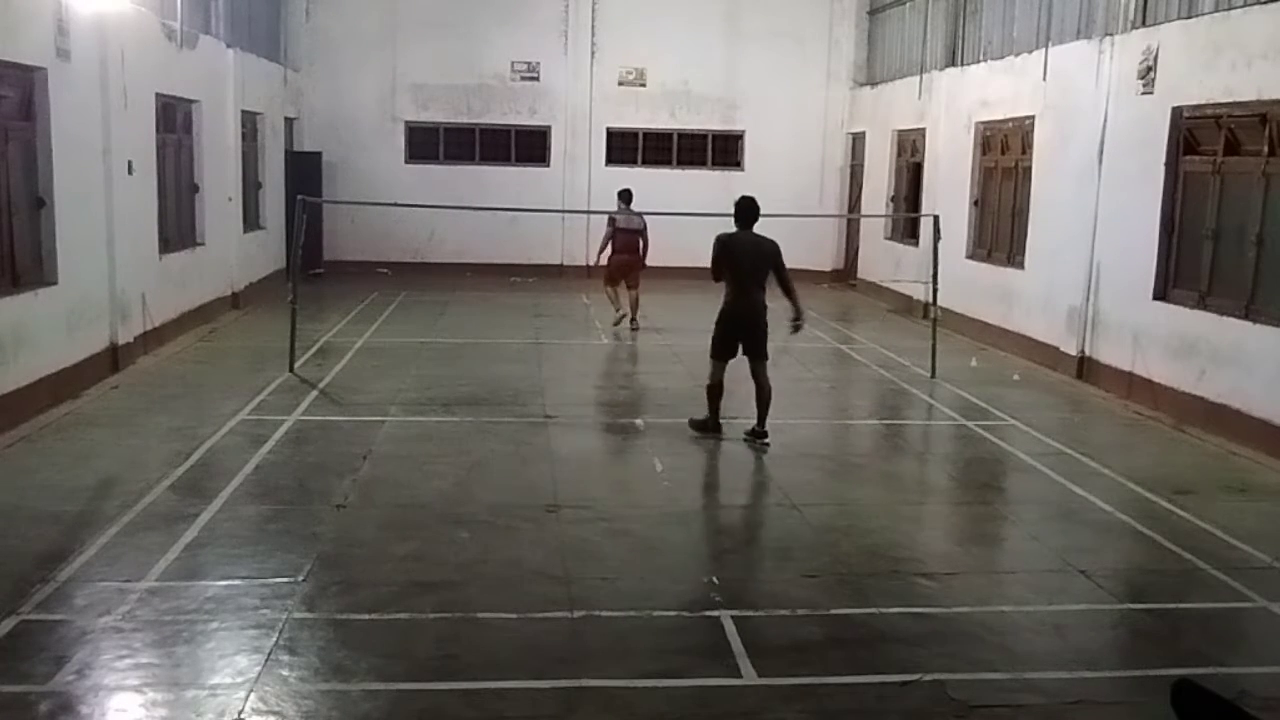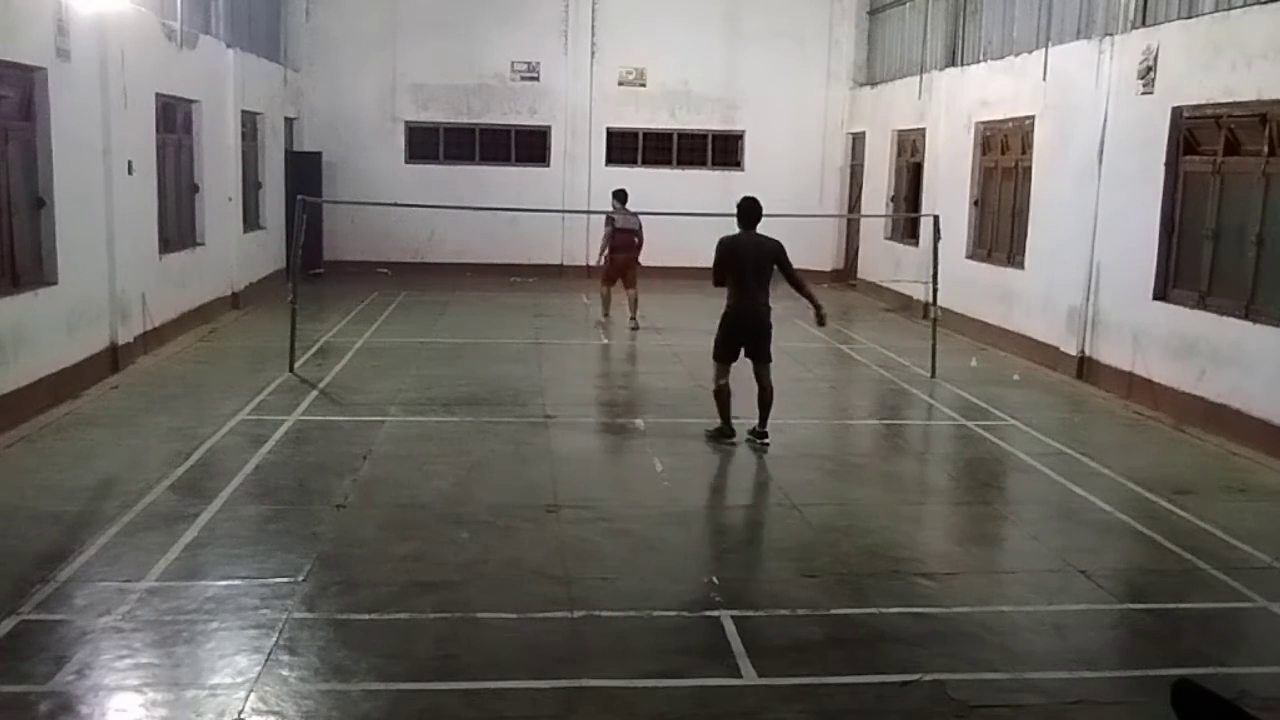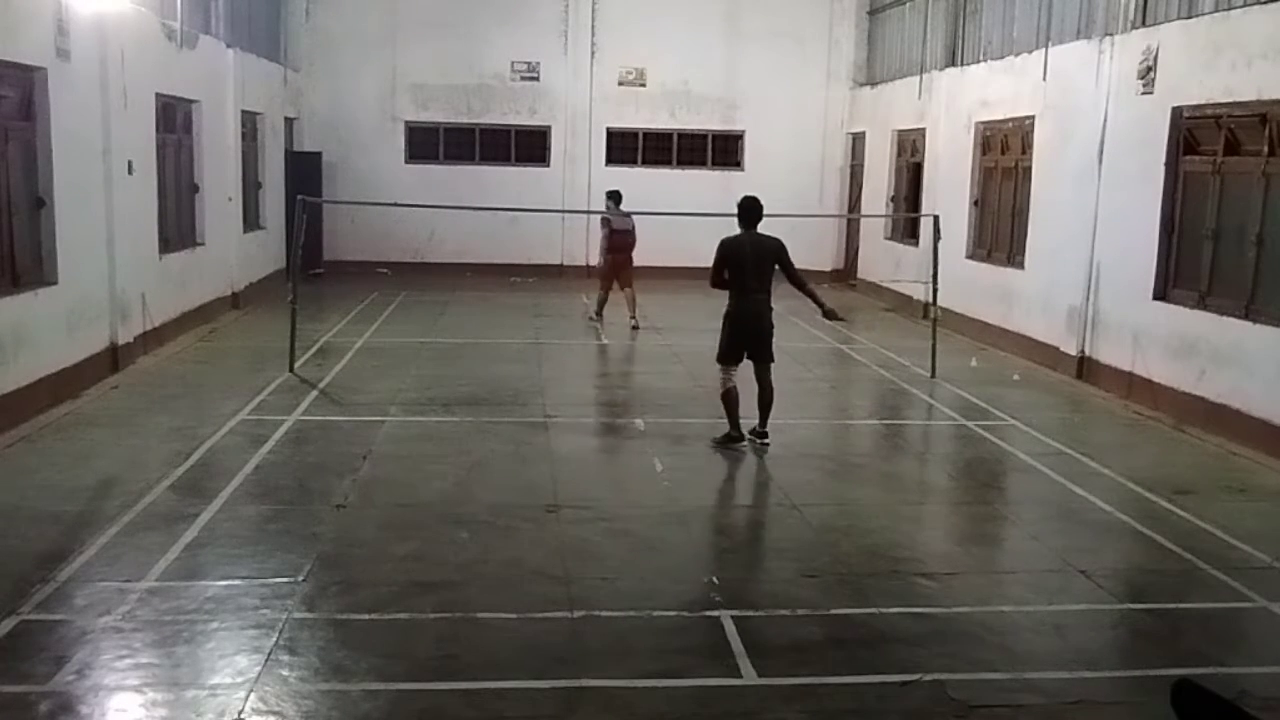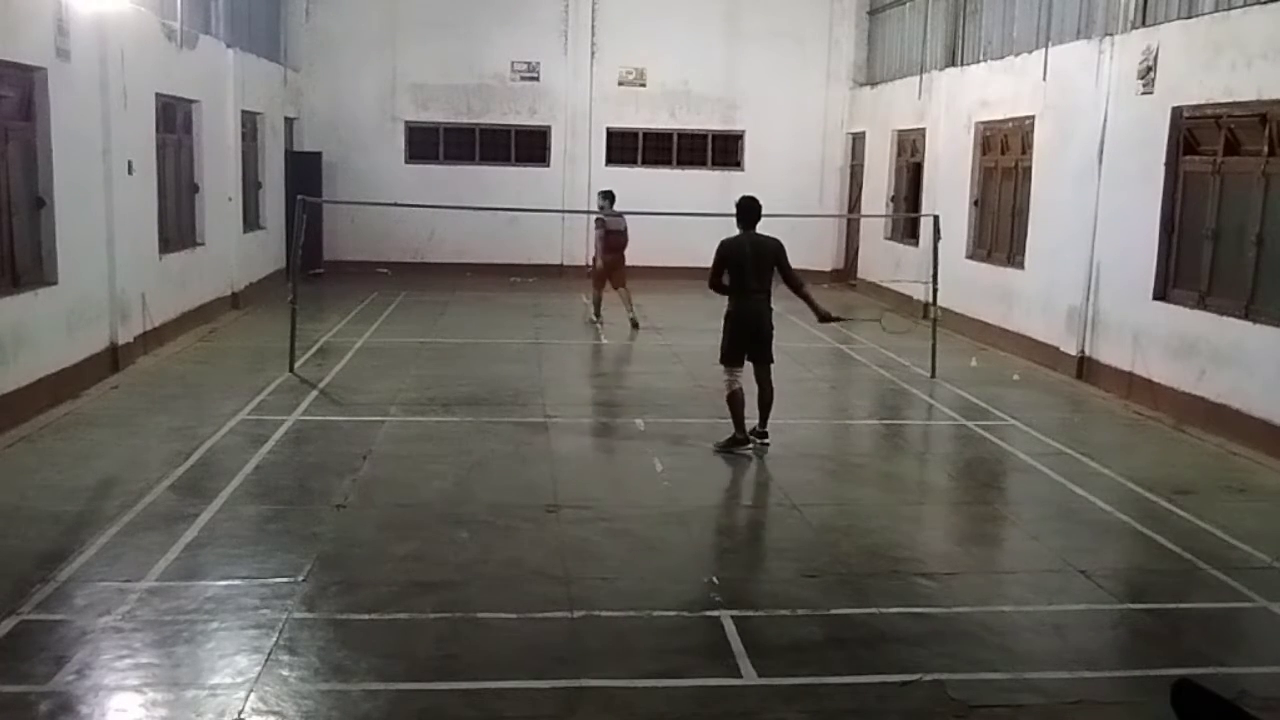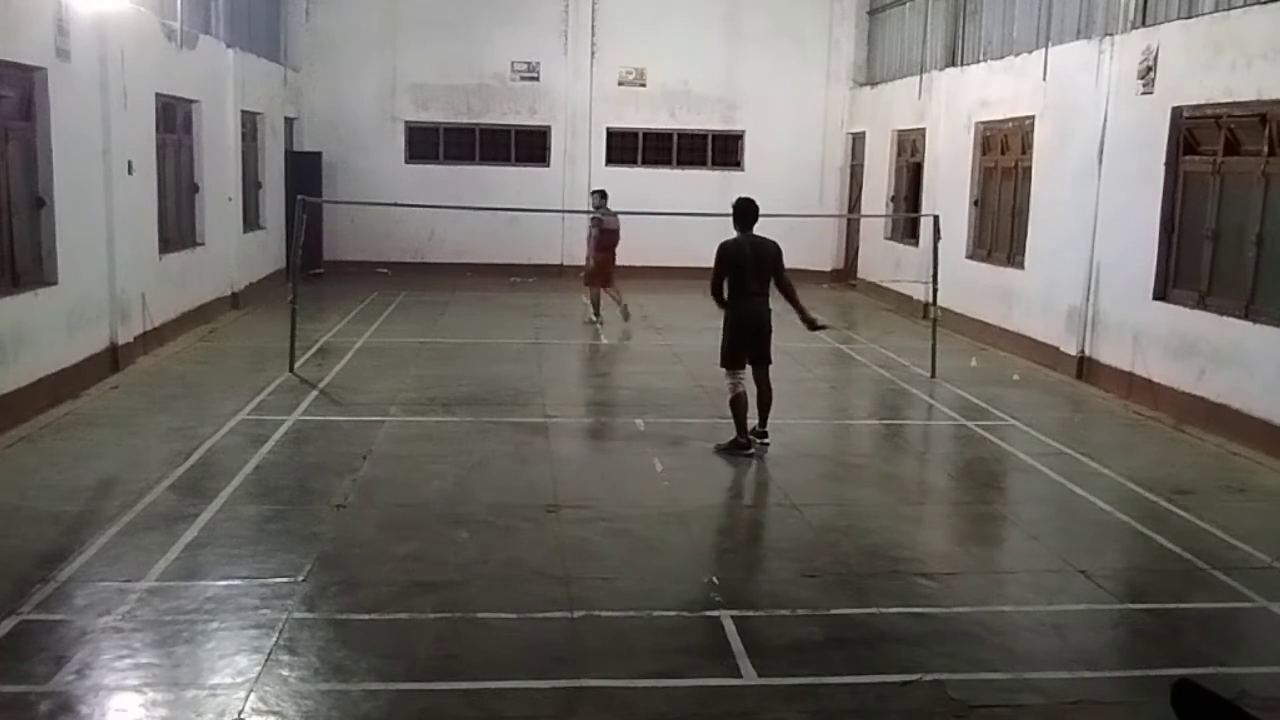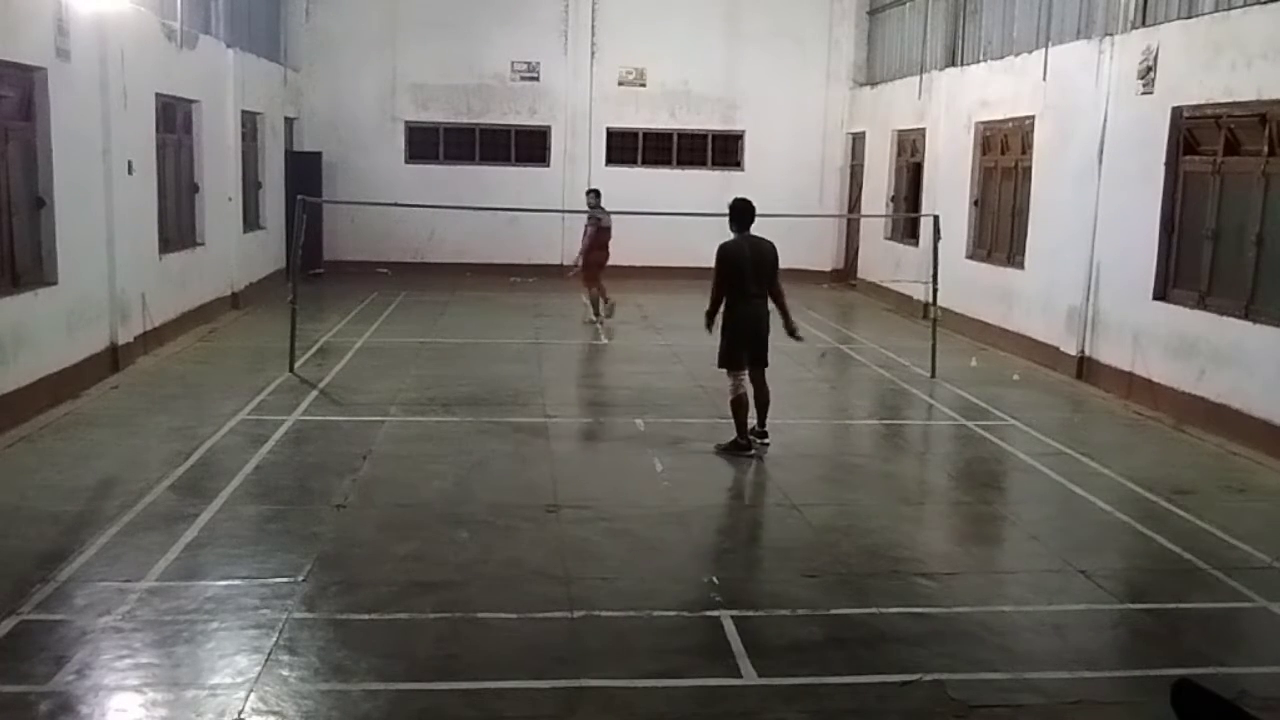
dt=0.1s
person 1, frame 1
left shoulder: (724, 241)
right shoulder: (769, 246)
left elbow: (717, 276)
right elbow: (785, 281)
right wrist: (797, 310)
left hip: (732, 312)
right hip: (758, 314)
left knee: (716, 368)
right knee: (760, 372)
left ankle: (713, 422)
right ankle: (760, 429)
person 1, frame 2
left shoulder: (727, 244)
right shoulder: (774, 246)
left elbow: (718, 280)
right elbow: (794, 279)
right wrist: (817, 306)
left hip: (735, 313)
right hip: (761, 314)
left knee: (721, 372)
right knee: (762, 373)
left ankle: (726, 428)
right ankle: (761, 430)
person 1, frame 3
left shoulder: (728, 245)
right shoulder: (775, 245)
left elbow: (716, 282)
right elbow: (796, 279)
right wrist: (822, 306)
left hip: (737, 314)
right hip: (763, 315)
left knee: (728, 374)
right knee: (764, 374)
left ankle: (736, 432)
right ankle: (761, 430)
person 1, frame 4
left shoulder: (728, 246)
right shoulder: (774, 245)
left elbow: (714, 283)
right elbow: (793, 281)
right wrist: (816, 308)
left hip: (738, 315)
right hip: (763, 315)
left knee: (733, 377)
right knee: (764, 375)
left ankle: (740, 436)
right ankle: (761, 430)
person 1, frame 5
left shoulder: (727, 249)
right shoulder: (772, 247)
left elbow: (715, 289)
right elbow: (784, 285)
left wrist: (726, 306)
right wrist: (805, 315)
left hip: (739, 317)
right hip: (762, 317)
left knee: (735, 379)
right knee: (762, 376)
left ankle: (743, 439)
right ankle: (761, 431)
person 1, frame 6
left shoulder: (726, 250)
right shoulder: (768, 248)
left elbow: (718, 290)
right elbow: (775, 288)
left wrist: (711, 316)
right wrist: (787, 319)
left hip: (737, 318)
right hip: (760, 318)
left knee: (737, 380)
right knee: (759, 376)
left ankle: (743, 440)
right ankle: (761, 430)
